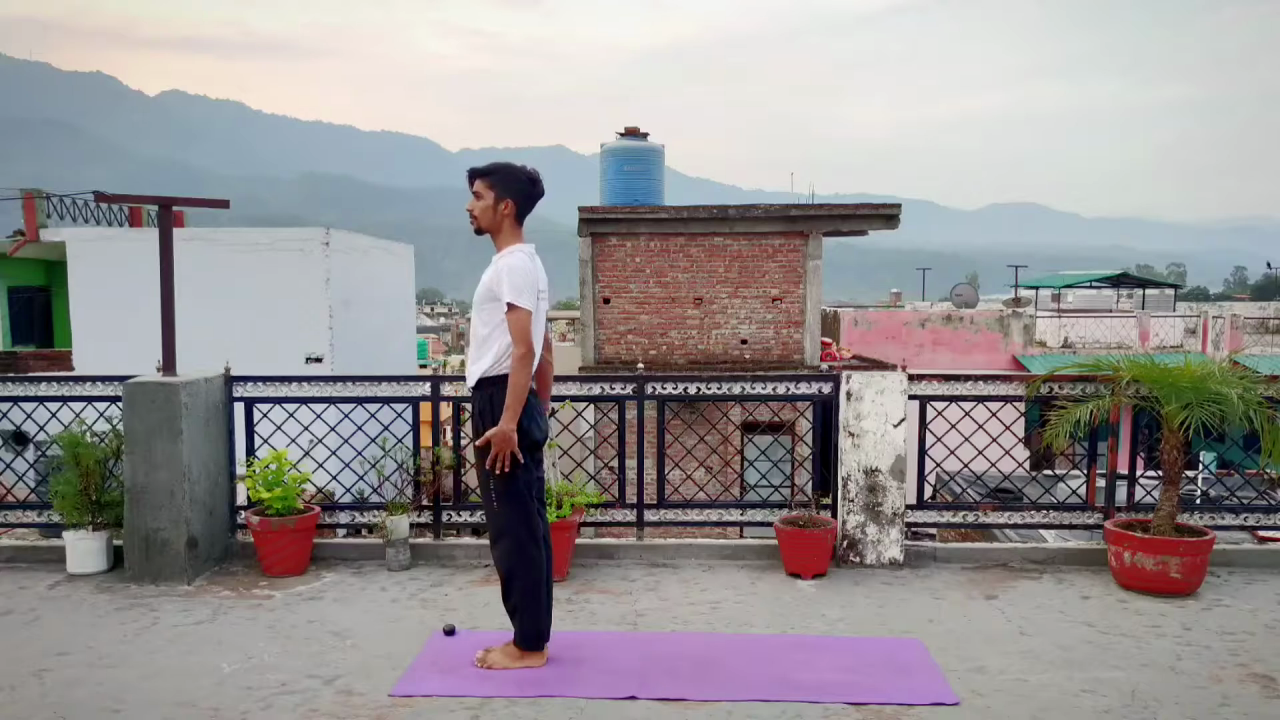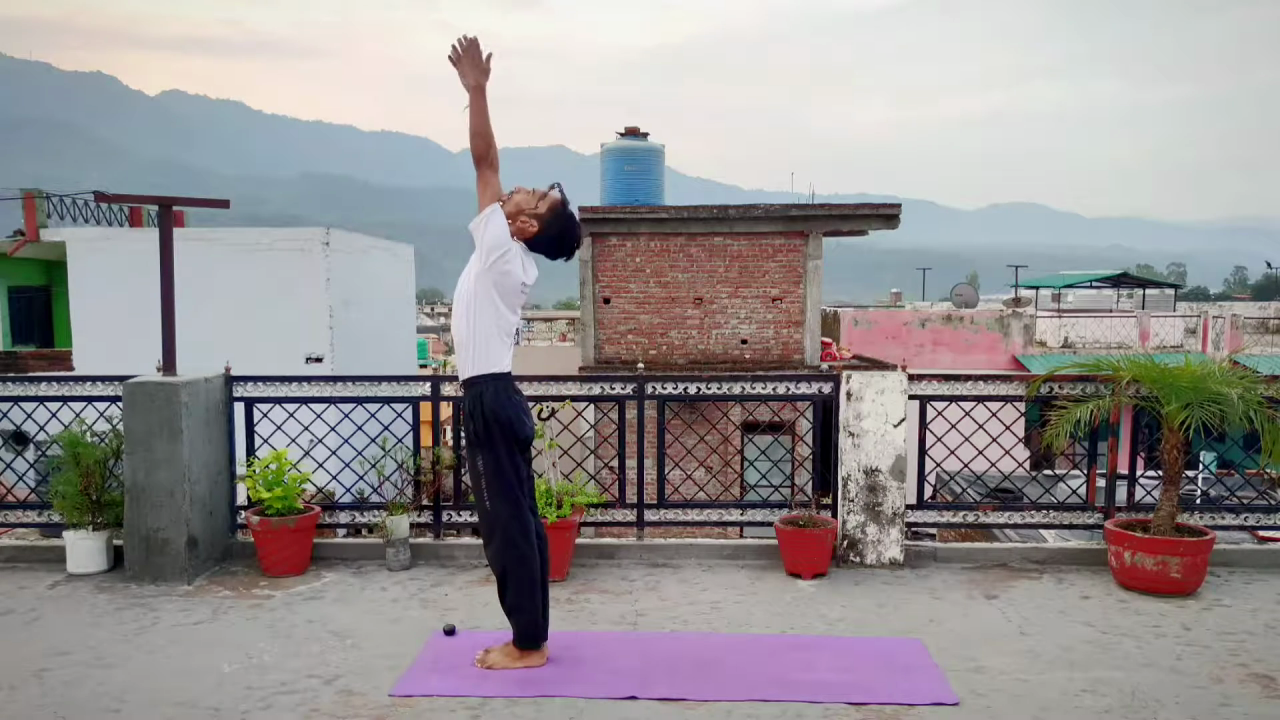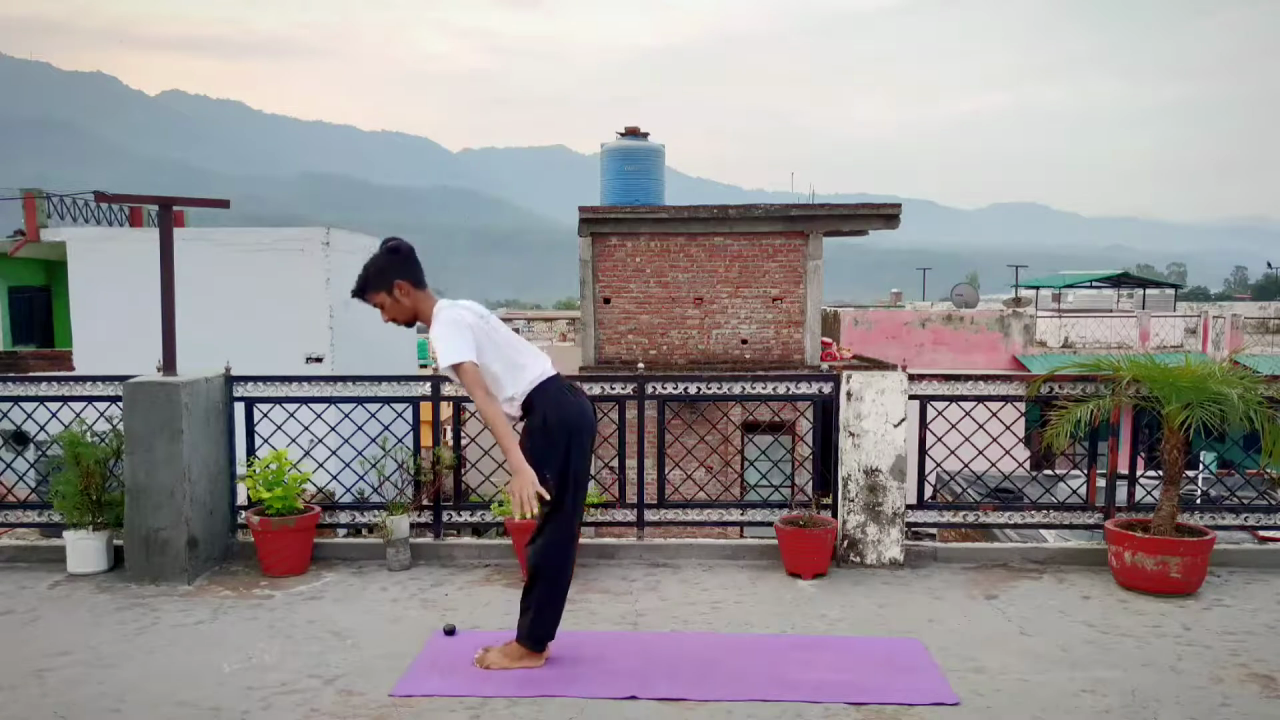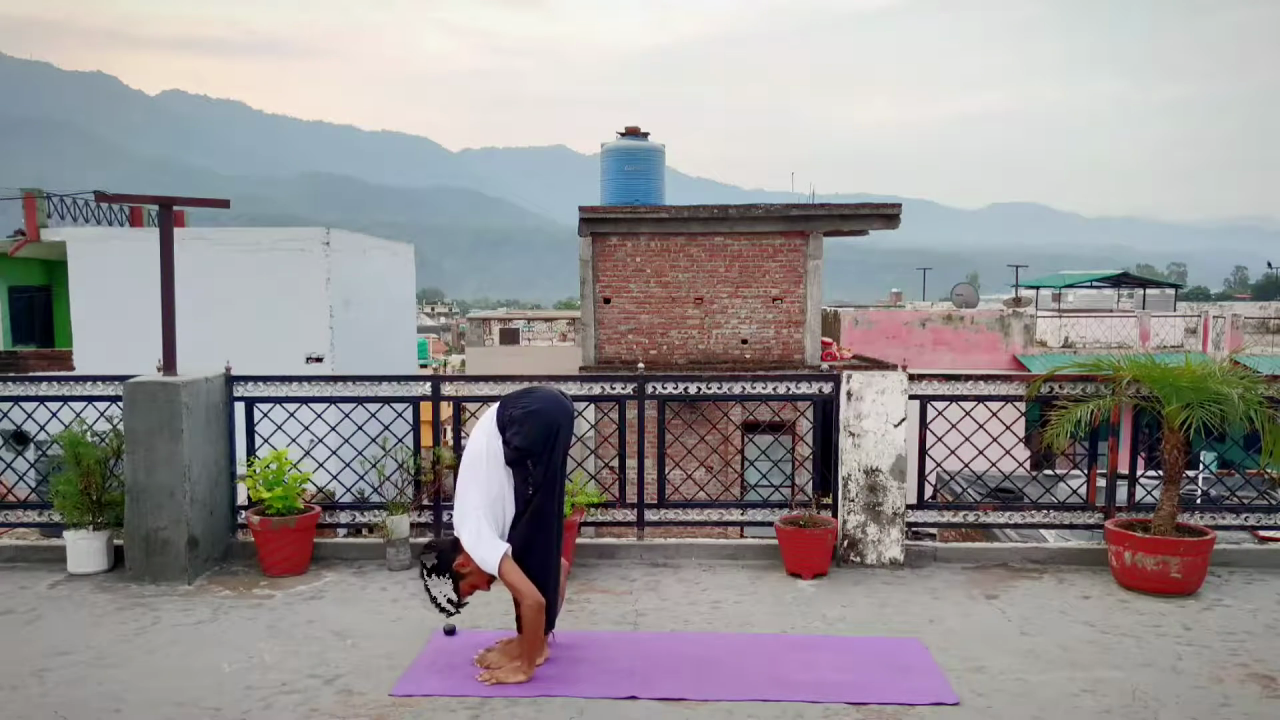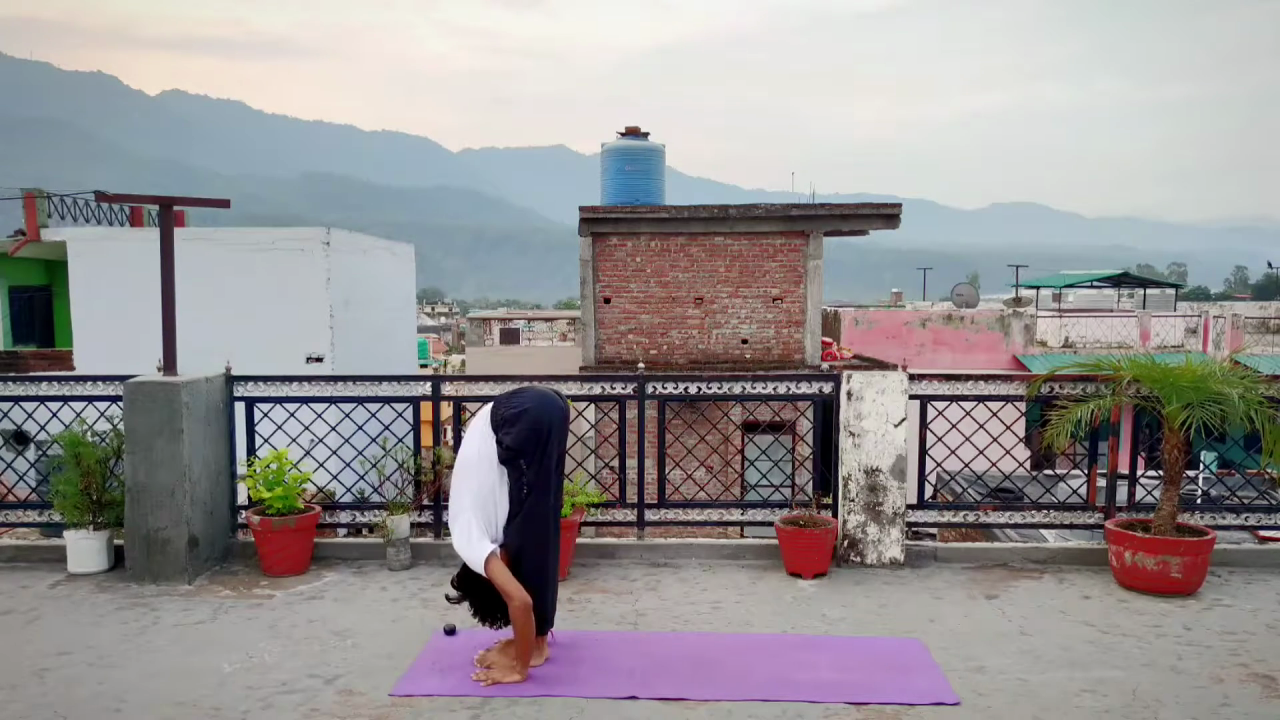
dt=1s
person 1, frame 1
left shoulder: (511, 265)
right shoulder: (524, 263)
left elbow: (522, 349)
right elbow: (542, 346)
left wrist: (507, 421)
right wrist: (538, 407)
left hip: (501, 401)
right hip: (513, 404)
left knee: (512, 526)
right knee: (525, 524)
left ankle: (527, 646)
right ankle: (530, 635)
person 1, frame 2
left shoulder: (501, 248)
right shoulder: (514, 257)
left elbow: (485, 163)
right elbow: (490, 167)
left wrist: (475, 88)
right wrist: (477, 89)
left hip: (488, 400)
right hip: (497, 398)
left knee: (507, 524)
right knee: (516, 522)
left ankle: (528, 645)
right ankle: (529, 636)
person 1, frame 3
left shoulder: (445, 328)
right shoulder: (458, 311)
left elbow: (486, 398)
left wrist: (518, 465)
left hip: (554, 417)
right hip: (563, 409)
left knee: (549, 533)
right knee: (553, 532)
left ankle: (530, 647)
right ankle: (532, 639)
person 1, frame 4
left shoulder: (474, 539)
left elbow: (532, 599)
left wrist: (525, 667)
left hip: (535, 417)
right hip: (544, 410)
left knee: (529, 535)
right knee: (539, 538)
left ankle: (533, 647)
right ankle: (535, 640)
person 1, frame 5
left shoulder: (468, 540)
left elbow: (520, 601)
left wrist: (521, 667)
left hip: (531, 417)
right hip: (542, 409)
left knee: (527, 537)
right knee: (534, 534)
left ankle: (536, 646)
right ankle: (535, 640)
